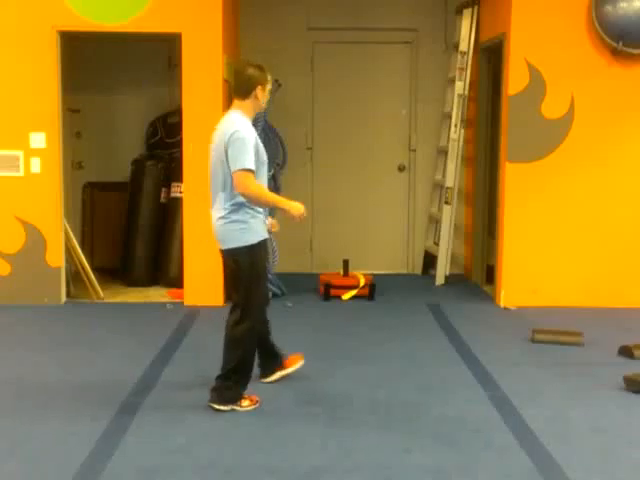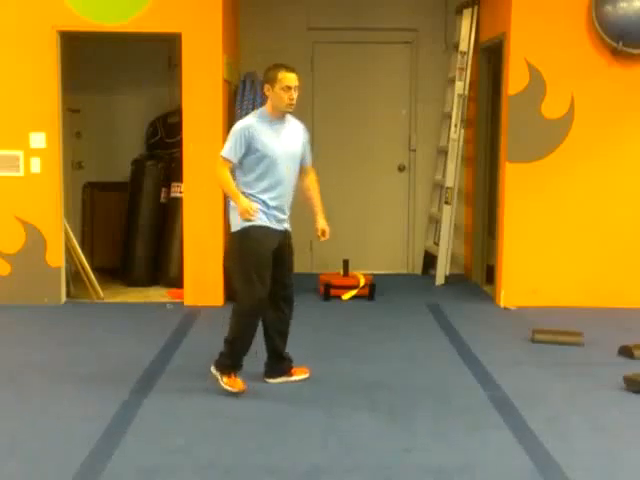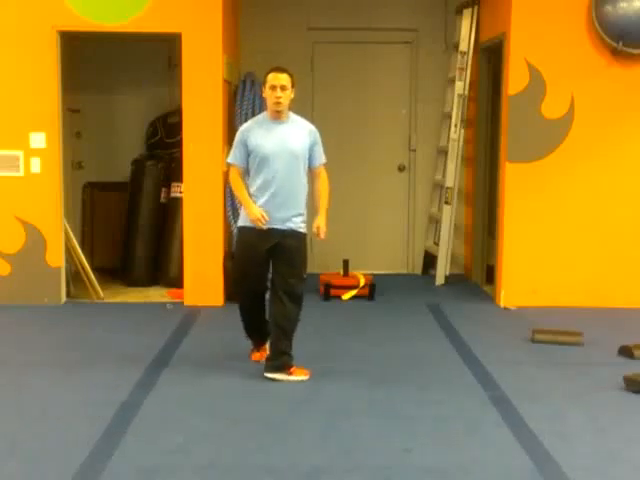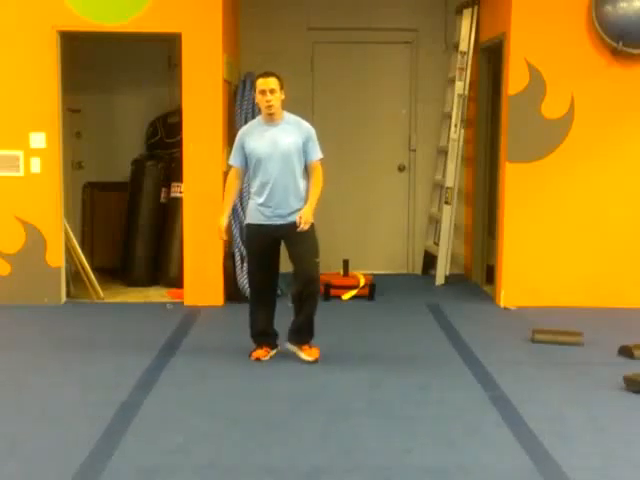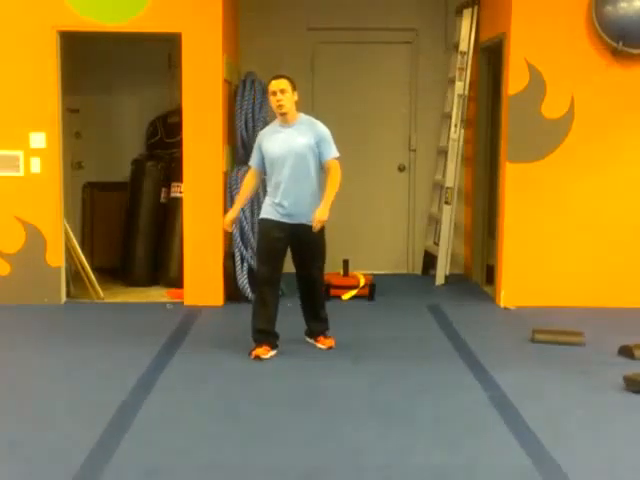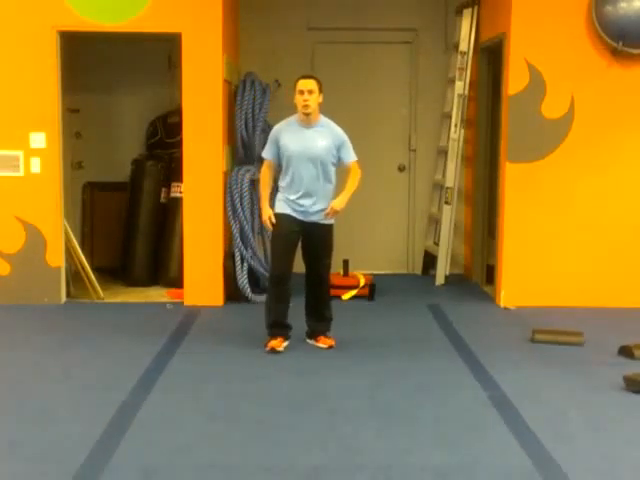
dt=0.3s
person 1, frame 1
left shoulder: (225, 125)
right shoulder: (242, 131)
right elbow: (244, 185)
left wrist: (263, 216)
right wrist: (286, 205)
left hip: (236, 228)
right hip: (243, 232)
left knee: (256, 301)
right knee: (247, 308)
left ankle: (271, 362)
right ankle: (227, 392)
person 1, frame 2
left shoulder: (298, 130)
right shoulder: (248, 128)
left elbow: (306, 175)
right elbow: (223, 169)
left wrist: (319, 215)
right wrist: (238, 200)
left hip: (281, 226)
right hip: (252, 224)
left knee: (281, 296)
right knee: (252, 295)
left ankle: (277, 365)
right ankle: (226, 365)
person 1, frame 3
left shoulder: (307, 131)
right shoulder: (248, 131)
left elbow: (319, 176)
right elbow: (235, 175)
left wrist: (322, 214)
right wrist: (249, 206)
left hip: (293, 226)
right hip: (254, 225)
left knee: (289, 293)
right knee: (250, 288)
left ankle: (279, 362)
right ankle: (260, 339)
person 1, frame 4
left shoulder: (302, 129)
right shoulder: (246, 134)
left elbow: (316, 172)
right elbow: (235, 176)
left wrist: (309, 207)
right wrist: (225, 214)
left hip: (296, 219)
right hip: (259, 220)
left knee: (308, 276)
right knee: (261, 282)
left ankle: (300, 338)
right ankle: (264, 341)
person 1, frame 5
left shoulder: (316, 130)
right shoulder: (265, 136)
left elbow: (334, 171)
right elbow: (254, 175)
left wrist: (325, 206)
right wrist: (235, 209)
left hip: (308, 219)
right hip: (273, 217)
left knee: (312, 279)
right knee: (266, 279)
left ankle: (318, 330)
right ankle: (265, 340)
person 1, frame 6
left shoulder: (335, 134)
right shoulder: (280, 131)
left elbow: (354, 171)
right elbow: (268, 169)
left wrist: (342, 198)
right wrist: (264, 204)
left hip: (321, 216)
right hip: (286, 212)
left knee: (319, 276)
right knee: (280, 272)
left ankle: (318, 331)
right ankle: (277, 332)
